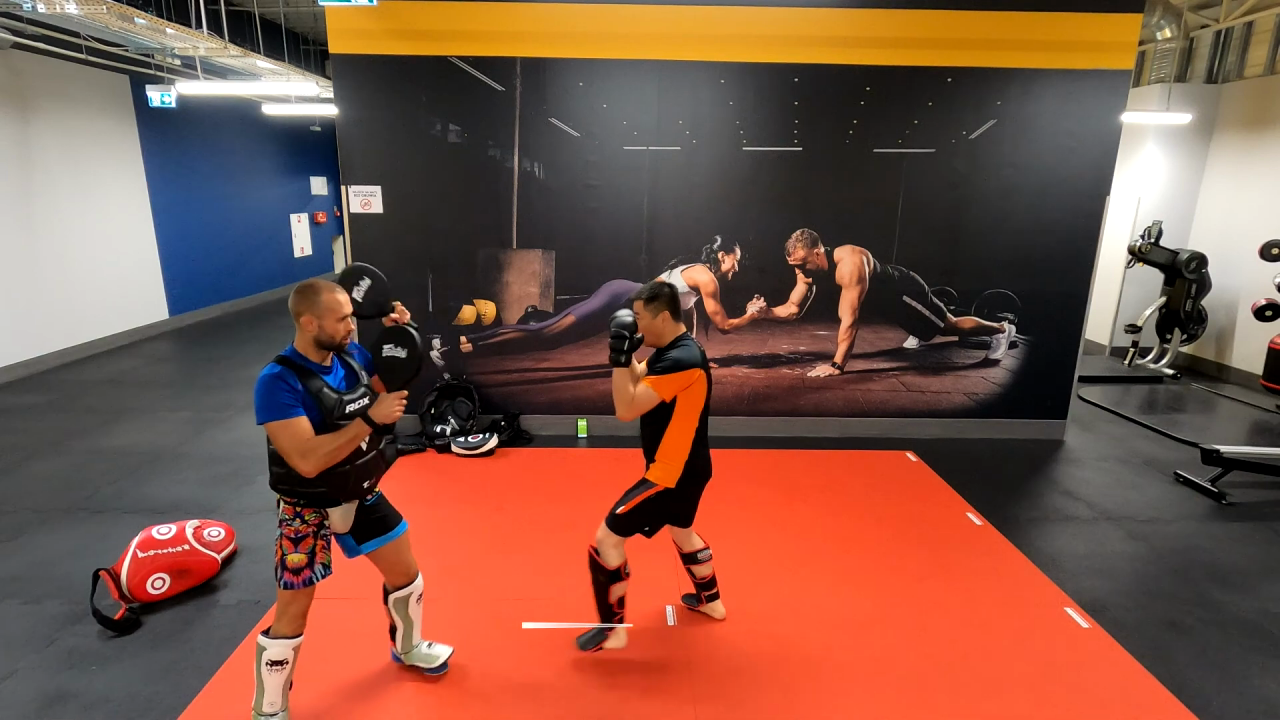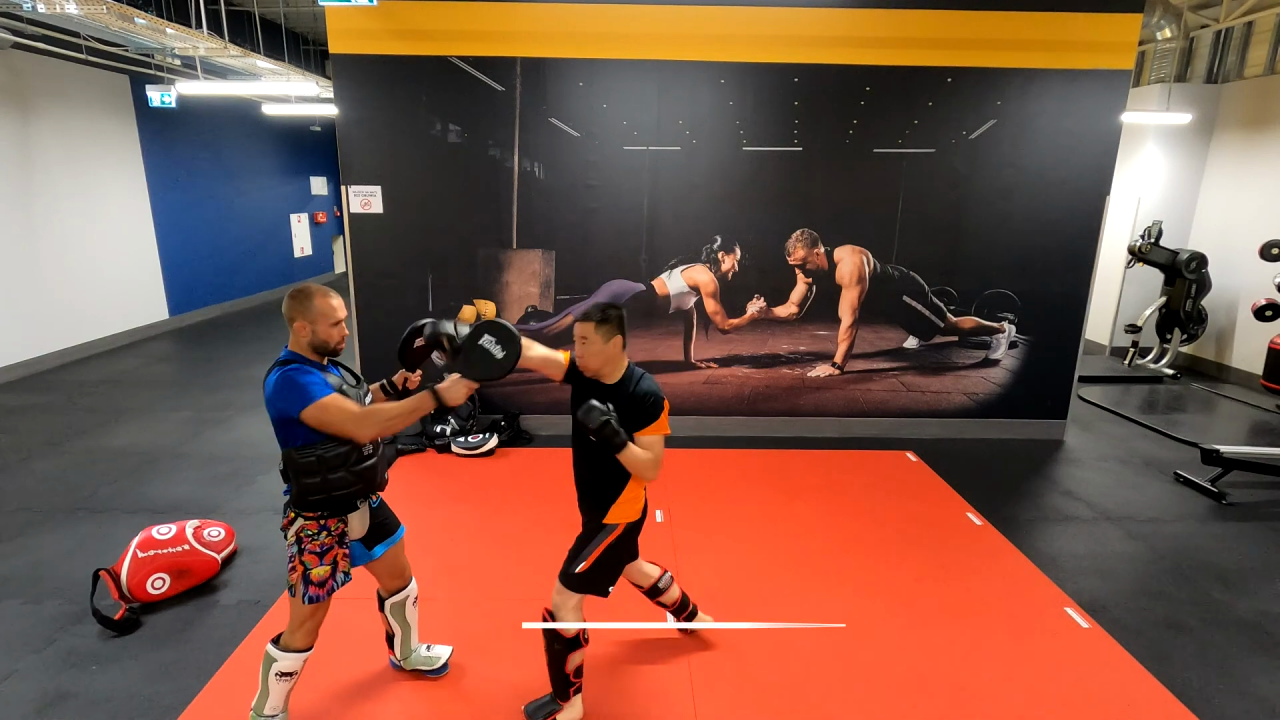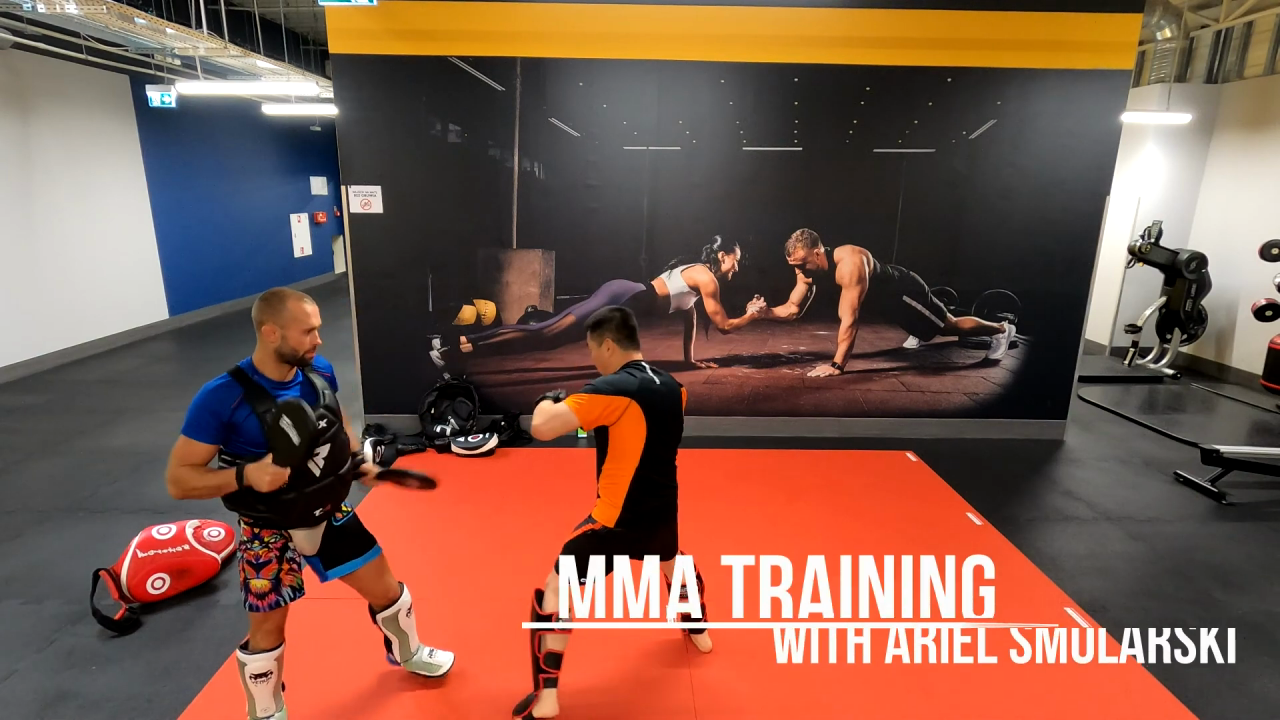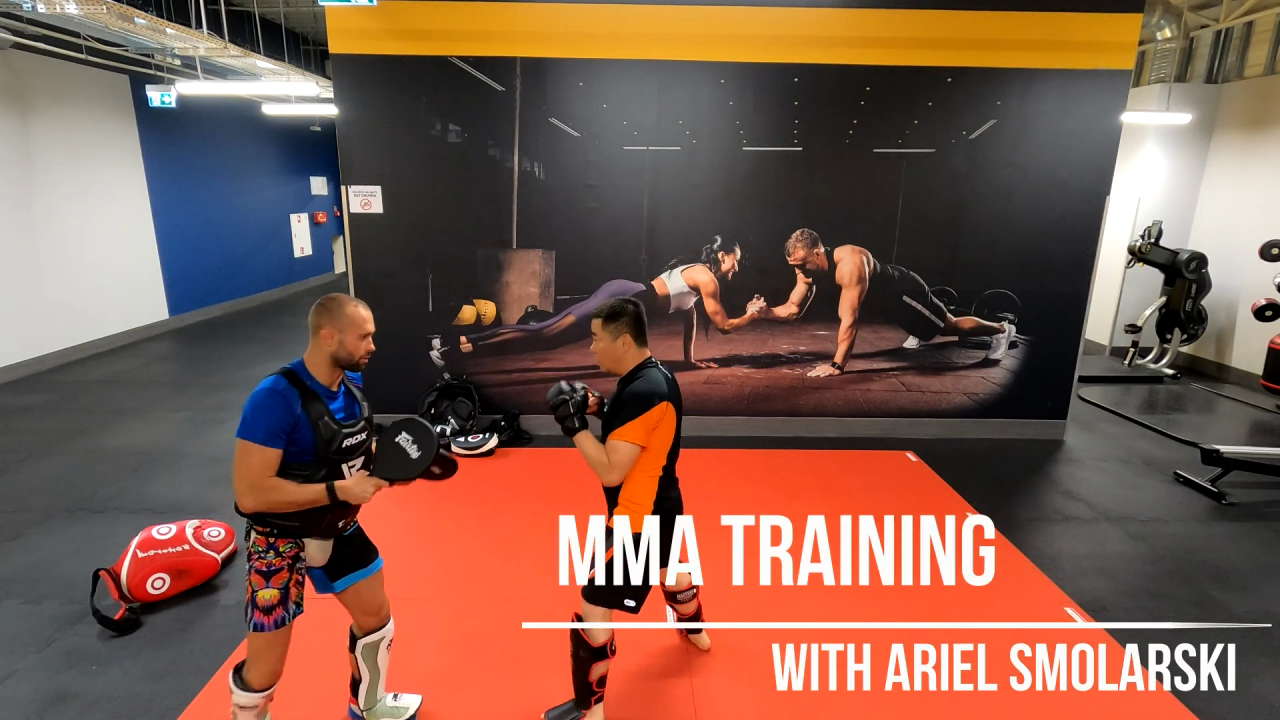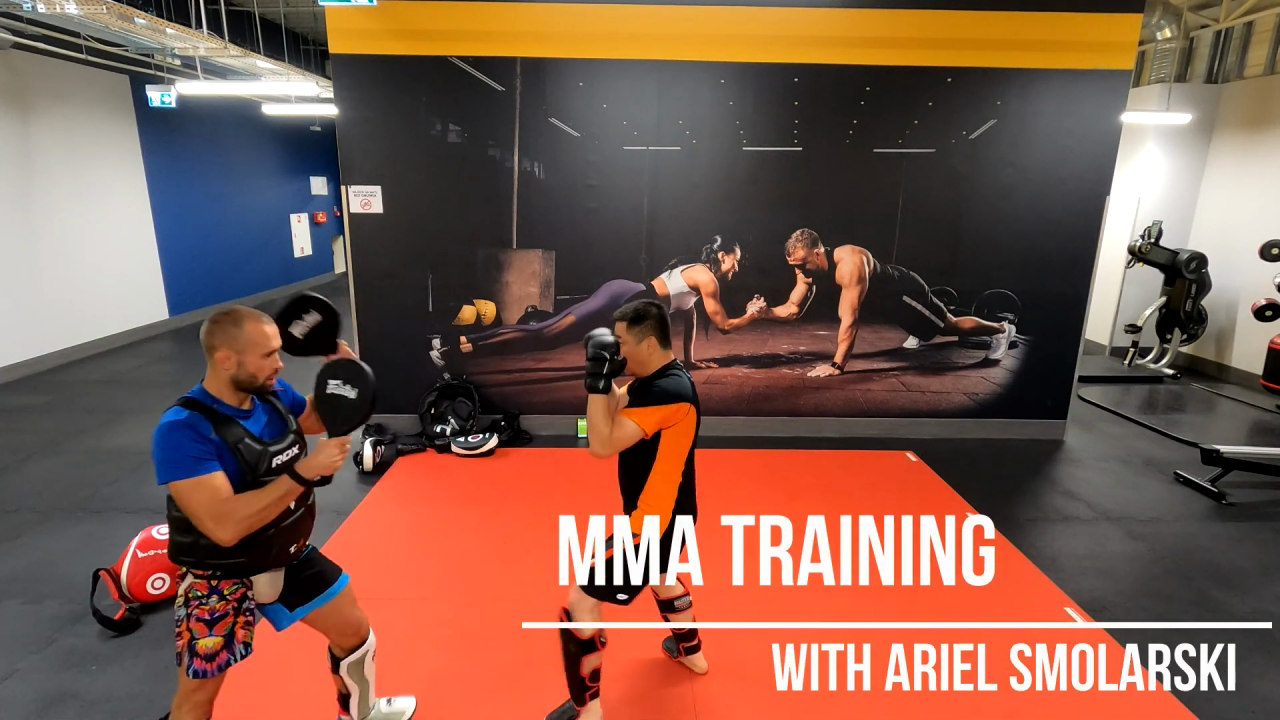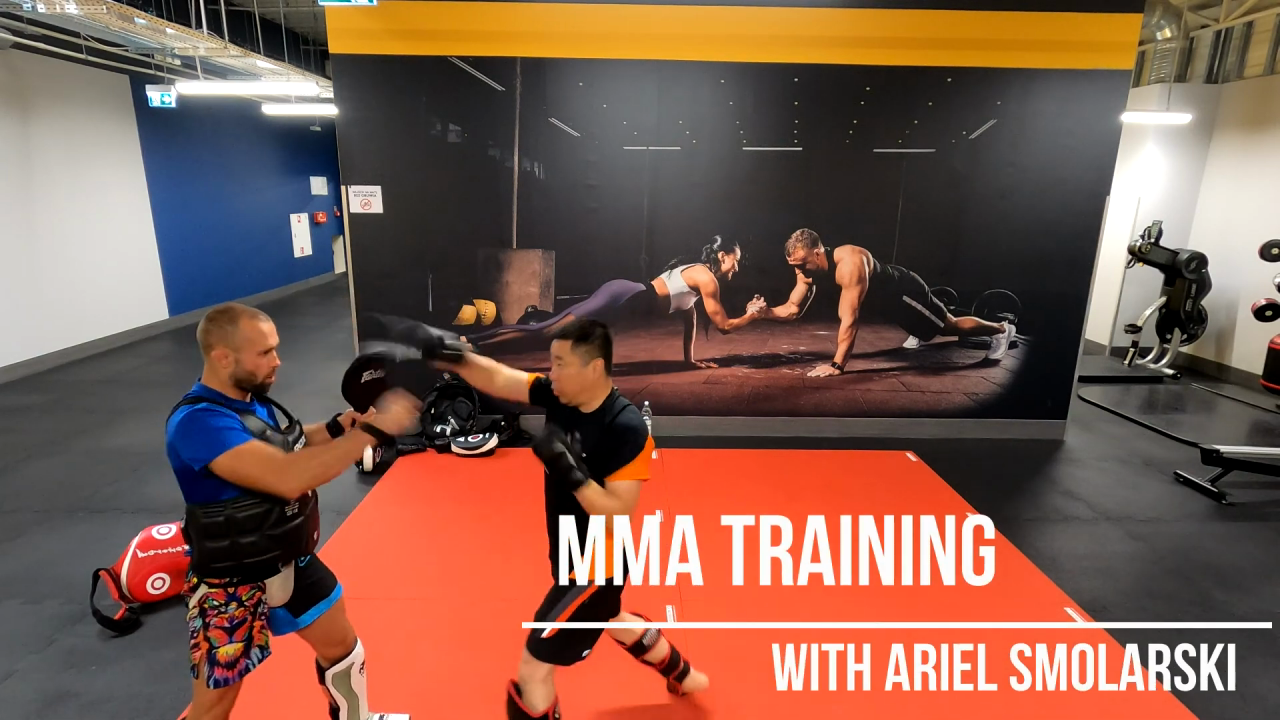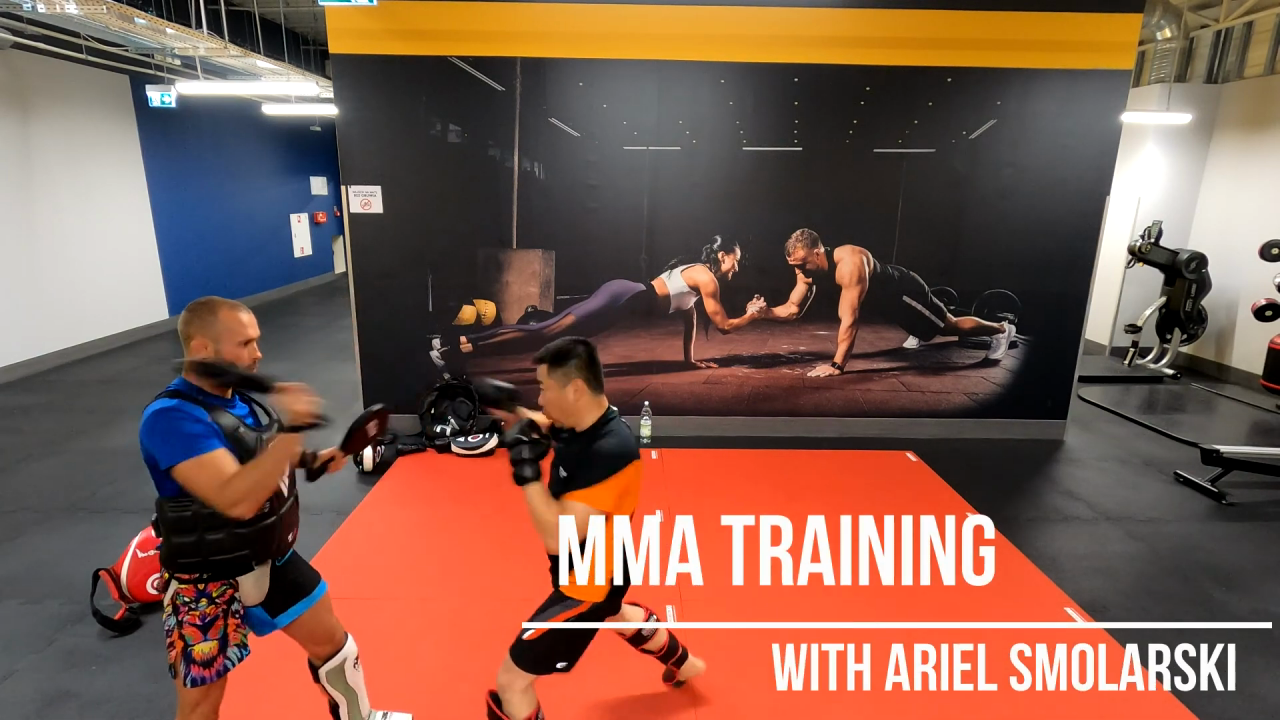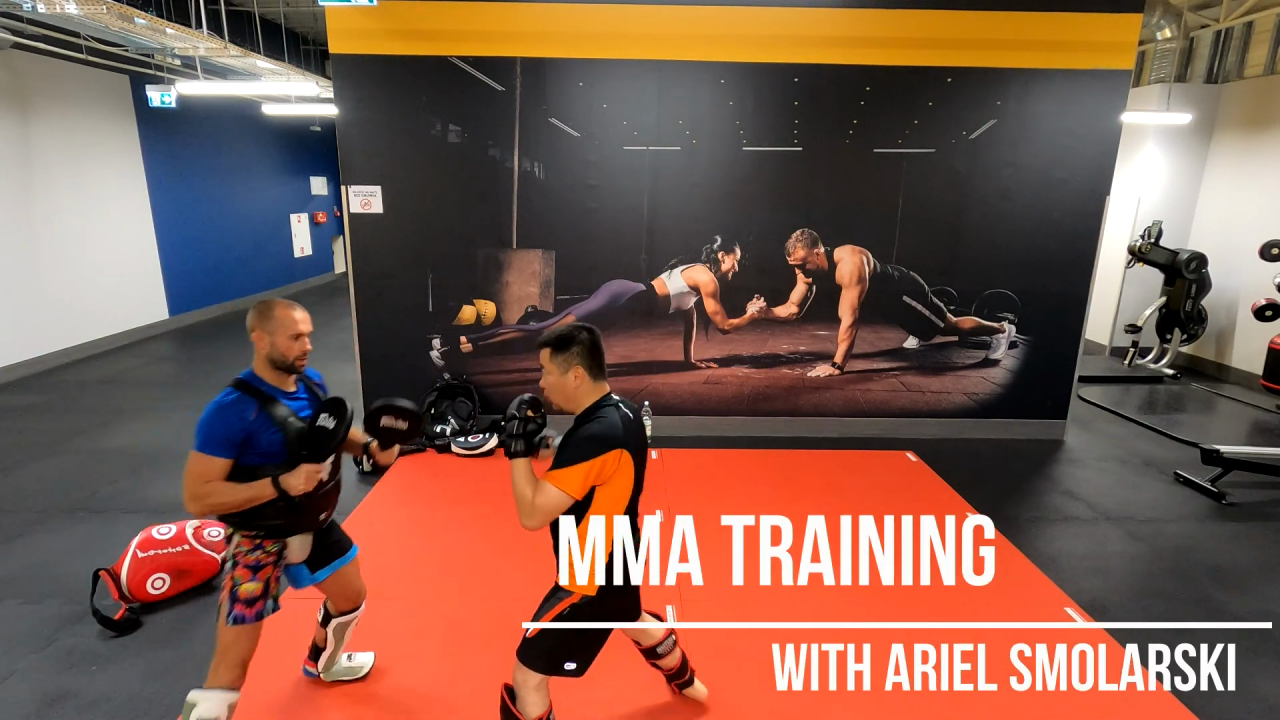
dt=0.5s
person 1, frame 1
left shoulder: (349, 354)
right shoulder: (277, 381)
left elbow: (385, 384)
right elbow: (309, 461)
right wrist: (372, 419)
left hip: (361, 496)
right hip: (308, 512)
left knee: (405, 571)
right knee: (291, 616)
left ankle: (408, 646)
person 1, frame 2
left shoulder: (326, 363)
right shoulder: (289, 381)
left elbow: (360, 404)
right elbow: (362, 427)
left wrist: (396, 384)
right wrist: (438, 396)
left hip: (363, 503)
right hip: (319, 522)
left knee: (398, 578)
right knee: (303, 629)
left ankle: (406, 652)
person 1, frame 3
left shoulder: (319, 371)
right shoulder: (221, 398)
right elbow: (178, 480)
left wrist: (360, 461)
right wrist: (246, 475)
left hip: (331, 515)
right hip: (270, 533)
left knee: (386, 590)
right knee: (267, 634)
left ankle: (408, 653)
person 1, frame 4
left shoulder: (349, 382)
right shoulder: (274, 399)
right elbow: (249, 493)
right wrist: (338, 490)
left hip: (337, 530)
right hip: (279, 542)
left knee: (375, 615)
right knee: (265, 666)
person 1, frame 5
left shoulder: (271, 393)
right shoulder: (181, 430)
left elbow: (316, 419)
right elbow: (226, 526)
right wrist: (304, 472)
left hip: (289, 557)
right hip: (221, 579)
left knee: (354, 630)
person 1, frame 6
left shoulder: (253, 394)
right shoulder: (196, 422)
right elbow: (289, 478)
left wrist: (340, 424)
right wrist: (375, 429)
left hip: (289, 562)
right hip: (232, 586)
left knee: (340, 644)
person 1, frame 7
left shoulder: (239, 392)
right shoulder: (170, 419)
right elbow: (240, 501)
right wrist: (289, 428)
left hip: (270, 559)
right hip: (206, 584)
left knee: (330, 639)
person 1, frame 8
left shoulder: (312, 380)
right shoulder: (232, 411)
right elbow: (197, 499)
left wrist: (368, 446)
right wrist: (279, 485)
left hip: (314, 525)
right hip: (258, 542)
left knee: (351, 596)
right knee: (228, 672)
left ankle: (322, 660)
person 2, frame 1
left shoulder: (681, 361)
right shoulder: (674, 349)
left elbow: (626, 409)
right elbow: (637, 380)
left wrist: (619, 352)
right wrist: (626, 352)
left hip: (672, 474)
right hip: (688, 468)
left knee: (607, 538)
right knee: (681, 529)
left ankle: (613, 627)
right ankle: (710, 598)
person 2, frame 2
left shoulder: (646, 395)
right shoulder: (583, 369)
left elbow: (650, 469)
right elbow: (534, 354)
left wrist: (612, 437)
left hip: (618, 514)
right hip: (602, 510)
left knee: (563, 601)
right knee: (632, 569)
right ankle: (691, 616)
person 2, frame 3
left shoulder: (614, 389)
right shoulder: (673, 387)
left elbow: (542, 427)
left wrist: (554, 398)
left hip: (619, 518)
right hip: (663, 510)
left knee: (554, 589)
right knee: (671, 562)
right ankle: (698, 629)
person 2, frame 4
left shoulder: (643, 392)
right shoulder: (653, 377)
left elbow: (611, 472)
left wrist: (573, 423)
right wrist: (599, 412)
left hip: (639, 518)
right hip: (660, 508)
left knee: (593, 609)
right knee: (668, 570)
right ankle: (696, 632)
person 2, frame 5
left shoulder: (668, 391)
right shoulder: (660, 376)
left elbow: (602, 444)
right elbow: (619, 409)
left wrist: (597, 380)
right wrist: (607, 378)
left hip: (653, 519)
right hip: (669, 511)
left knee: (582, 604)
right knee: (660, 576)
right ankle: (690, 650)
person 2, frame 6
left shoulder: (625, 427)
right shoulder: (563, 396)
left elbow: (618, 512)
right elbow: (498, 379)
left wrist: (575, 474)
right wrist: (455, 356)
left hip: (594, 564)
left knee: (534, 671)
right knee: (615, 620)
right ankle: (682, 676)
person 2, frame 7
left shoulder: (610, 452)
right shoulder: (585, 425)
left elbow: (558, 538)
right elbow: (543, 426)
left wrist: (527, 475)
right wrist: (519, 416)
left hip: (586, 583)
right hip: (612, 568)
left knee: (512, 680)
right knee: (615, 613)
right ankle: (682, 664)
person 2, frame 8
left shoulder: (593, 439)
right shoulder: (622, 413)
left elbow: (532, 515)
left wrist: (518, 445)
right wrist: (567, 438)
left hip: (594, 580)
right hip: (625, 563)
left knee: (527, 678)
right knee: (635, 622)
right ankle: (686, 682)
person 3, frame 1
left shoulder: (693, 271)
right shoulder: (707, 278)
left elbow: (687, 314)
right elbow: (723, 325)
right wrist: (751, 314)
left hip: (619, 295)
right hip: (621, 300)
left knee: (543, 333)
right knee: (544, 336)
left ankle: (463, 342)
right ankle: (457, 349)
person 3, frame 2
left shoulder: (699, 271)
right shoulder: (706, 277)
left elbow: (691, 315)
right elbow: (723, 324)
left wrist: (690, 359)
right wrist: (752, 313)
left hip: (626, 295)
right hip: (625, 299)
left knee: (556, 332)
right knee: (549, 334)
person 3, frame 3
left shoulder: (695, 272)
right shoulder: (707, 278)
left elbow: (690, 316)
right elbow: (724, 325)
left wrist: (690, 358)
right wrist: (751, 315)
left hip: (621, 296)
right hip: (622, 300)
left knee: (544, 333)
right knee: (546, 336)
left ankle: (462, 342)
right ankle: (458, 348)
person 3, frame 4
left shoulder: (694, 272)
right shoulder: (707, 278)
left elbow: (690, 316)
right elbow: (724, 325)
left wrist: (690, 359)
right wrist: (751, 314)
left hip: (621, 296)
right hip: (622, 300)
left knee: (545, 333)
right knee: (545, 336)
left ankle: (459, 343)
right ankle: (458, 347)
person 3, frame 5
left shoulder: (695, 271)
right shoulder: (707, 278)
left elbow: (689, 316)
right elbow: (724, 325)
left wrist: (689, 358)
right wrist: (751, 314)
left hip: (622, 295)
right hip: (624, 300)
left knee: (544, 333)
right knee: (546, 336)
left ankle: (460, 342)
right ankle: (458, 347)
person 3, frame 6
left shoulder: (697, 272)
right shoulder: (707, 278)
left elbow: (689, 315)
right elbow: (723, 325)
left wrist: (689, 358)
right wrist: (752, 315)
left hip: (624, 295)
right hip: (624, 298)
left knee: (549, 331)
right knee: (549, 333)
left ankle: (467, 342)
right ankle: (465, 345)
person 3, frame 7
left shoulder: (694, 273)
right shoulder: (707, 278)
left elbow: (690, 317)
right elbow: (724, 325)
left wrist: (690, 358)
right wrist: (752, 314)
left hip: (622, 295)
right hip: (624, 299)
left knee: (546, 333)
right knee: (547, 336)
left ankle: (460, 343)
right ankle: (457, 347)
person 3, frame 8
left shoulder: (695, 272)
right shoulder: (707, 278)
left elbow: (689, 317)
right elbow: (724, 325)
left wrist: (690, 358)
right wrist: (752, 314)
left hip: (622, 295)
right hip: (624, 299)
left knee: (545, 332)
right knee: (545, 334)
left ankle: (457, 343)
right ankle: (458, 345)
person 4, frame 1
left shoulder: (850, 264)
right shoulder: (808, 268)
left elbow: (850, 318)
right elbow: (793, 309)
left wrist: (837, 365)
right wrist: (765, 312)
left hip: (904, 289)
right hip: (885, 293)
left knee: (949, 326)
left ankle: (1000, 330)
right ankle: (919, 333)
person 4, frame 2
left shoulder: (849, 264)
right shoulder: (808, 269)
left elbow: (849, 318)
right elbow: (793, 308)
left wrist: (837, 365)
right wrist: (765, 312)
left hip: (904, 290)
right hip: (886, 293)
left knee: (950, 326)
left ankle: (1001, 330)
right ankle: (920, 333)
person 4, frame 3
left shoulder: (849, 264)
right shoulder: (808, 267)
left elbow: (849, 319)
right elbow: (793, 309)
left wrist: (837, 365)
right wrist: (764, 313)
left hip: (904, 290)
right hip: (886, 293)
left knee: (948, 327)
left ankle: (1000, 330)
right ankle: (918, 335)
person 4, frame 4
left shoulder: (849, 264)
right shoulder: (808, 267)
left elbow: (849, 319)
right elbow: (793, 309)
left wrist: (837, 365)
right wrist: (764, 313)
left hip: (904, 290)
right hip: (886, 293)
left knee: (949, 326)
left ankle: (1001, 330)
right ankle: (919, 334)
person 4, frame 5
left shoulder: (850, 264)
right shoulder: (808, 269)
left elbow: (849, 319)
right elbow: (793, 309)
left wrist: (837, 365)
right wrist: (764, 312)
left hip: (904, 290)
right hip: (887, 293)
left knee: (949, 326)
left ankle: (1001, 330)
right ankle: (919, 333)
person 4, frame 6
left shoulder: (849, 264)
right shoulder: (808, 268)
left elbow: (849, 319)
right elbow: (793, 309)
left wrist: (837, 365)
right wrist: (764, 312)
left hip: (904, 290)
right hip: (886, 294)
left knee: (949, 327)
left ankle: (1001, 330)
right ankle: (918, 335)
person 4, frame 7
left shoulder: (850, 264)
right shoulder: (808, 269)
left elbow: (849, 319)
right elbow: (793, 309)
left wrist: (837, 364)
right wrist: (765, 312)
left hip: (904, 290)
right hip: (886, 294)
left knee: (950, 326)
left ankle: (1001, 330)
right ankle: (919, 333)
person 4, frame 8
left shoulder: (849, 264)
right shoulder: (808, 268)
left elbow: (849, 318)
right elbow: (793, 309)
left wrist: (837, 365)
right wrist: (765, 312)
left hip: (904, 289)
right hip: (886, 294)
left knee: (949, 326)
left ankle: (1001, 330)
right ankle: (918, 335)
